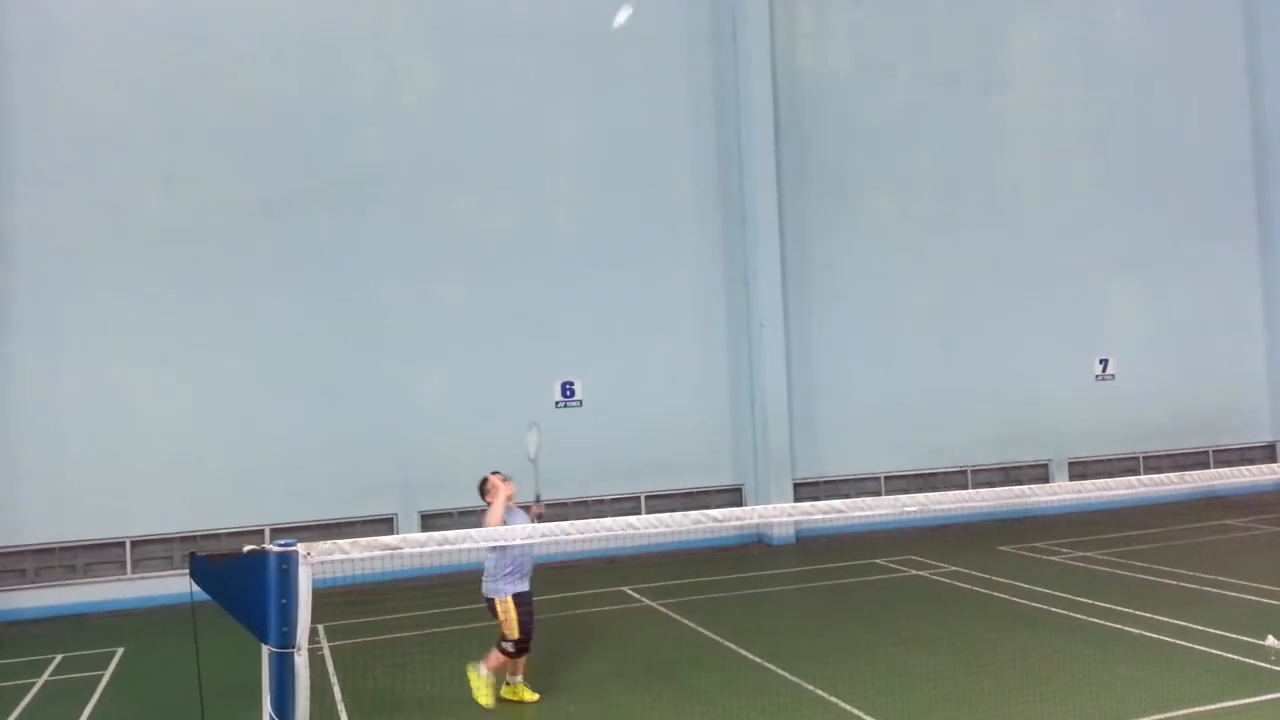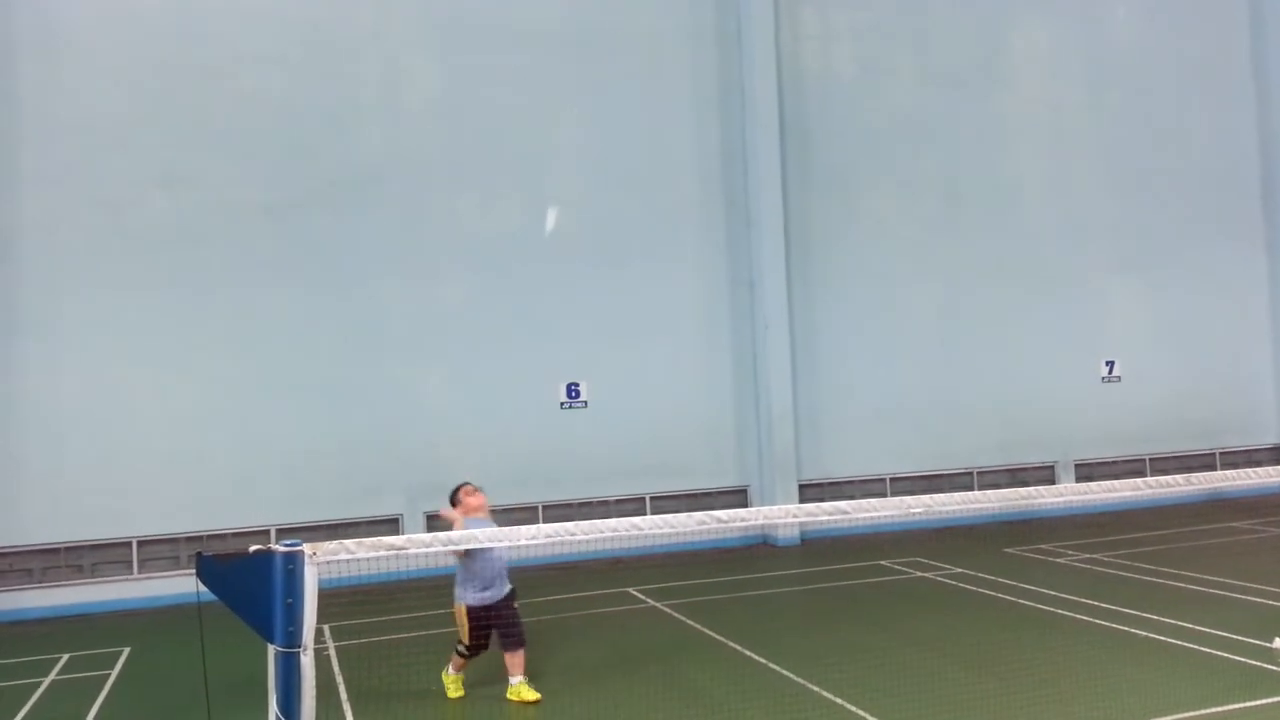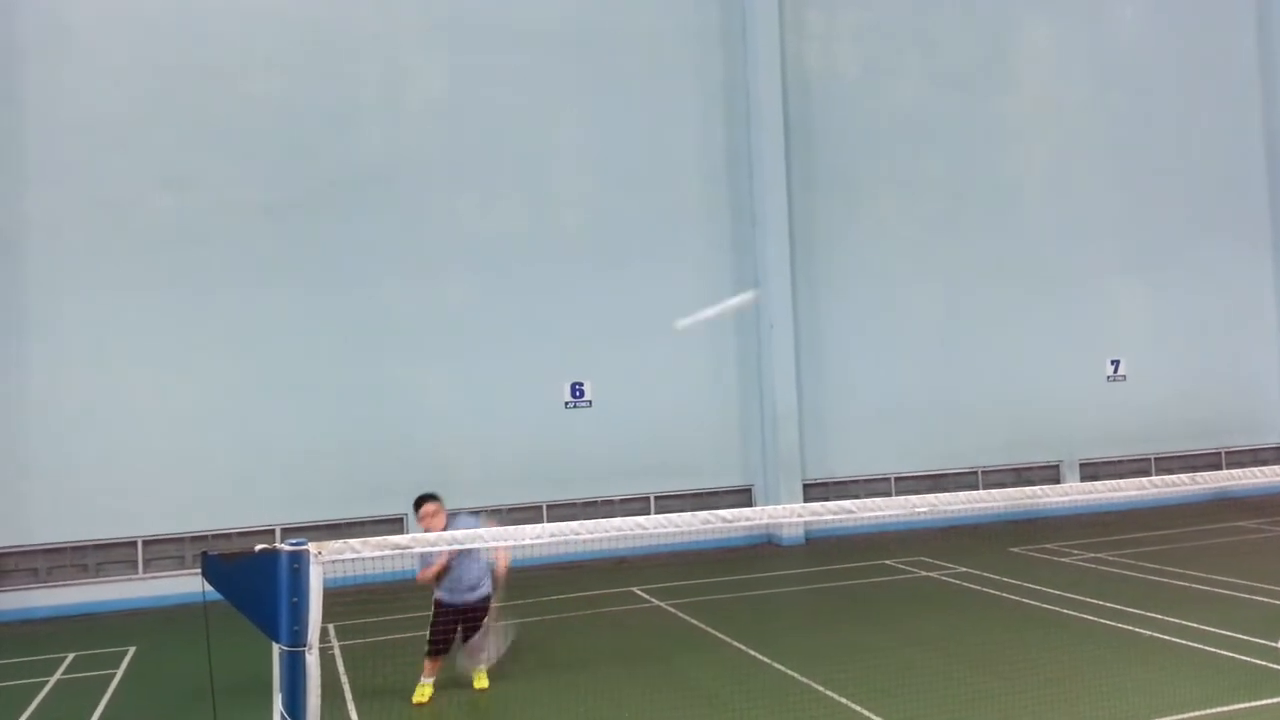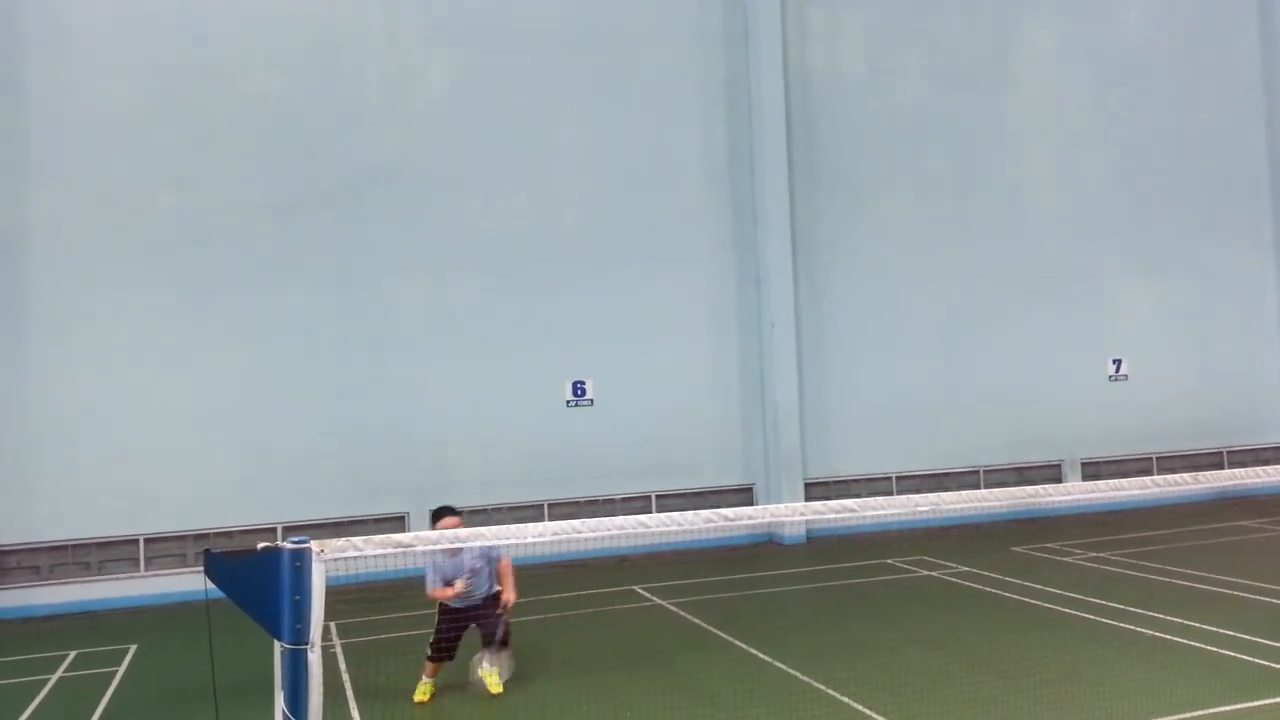
dt=0.3s
person 1, frame 1
left shoulder: (515, 511)
right shoulder: (497, 511)
right elbow: (492, 526)
left wrist: (532, 515)
right wrist: (501, 493)
left hip: (520, 586)
right hip: (503, 590)
left knee: (523, 638)
right knee: (516, 640)
left ankle: (514, 684)
right ankle: (482, 673)
person 1, frame 2
left shoulder: (487, 521)
right shoulder: (465, 525)
left wrist: (477, 517)
right wrist: (457, 519)
left hip: (501, 593)
right hip: (471, 599)
left knee: (514, 638)
right knee: (470, 646)
left ankle: (518, 686)
right ankle: (451, 675)
person 1, frame 3
left shoulder: (464, 523)
right elbow: (422, 579)
left wrist: (501, 558)
right wrist: (438, 565)
left hip: (477, 596)
right hip: (446, 600)
right knee: (436, 644)
left ankle: (478, 668)
right ankle: (427, 682)
person 1, frame 4
left shoulder: (479, 542)
right shoulder: (436, 559)
left elbow: (502, 560)
right elbow: (432, 592)
left wrist: (509, 590)
right wrist: (452, 591)
left hip: (486, 598)
right hip: (454, 605)
left knee: (499, 636)
right knee: (438, 647)
left ankle: (490, 669)
right ankle: (427, 682)
